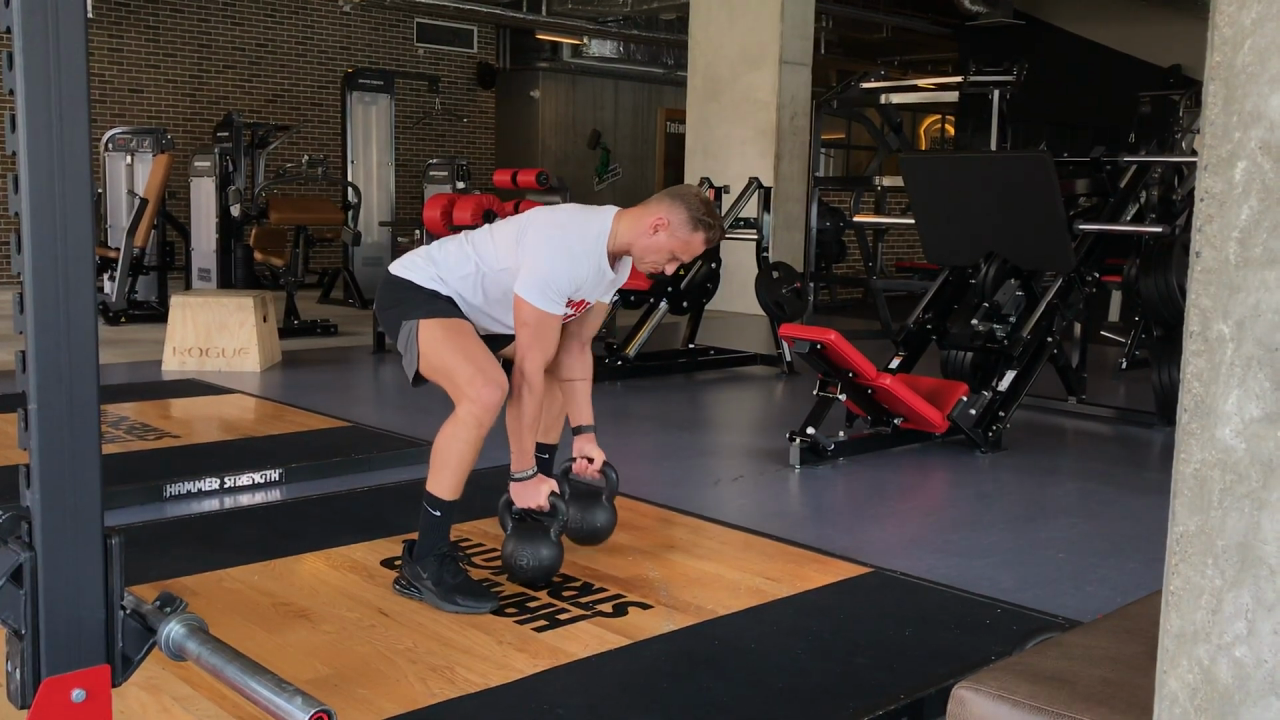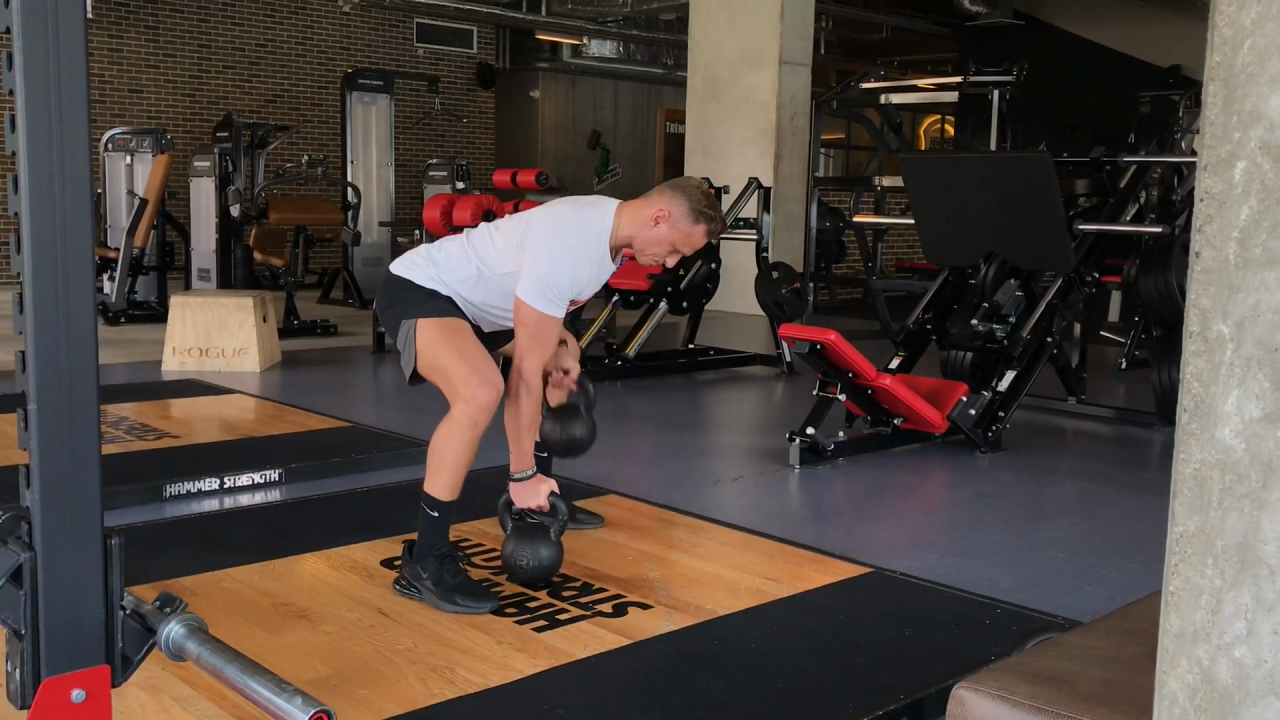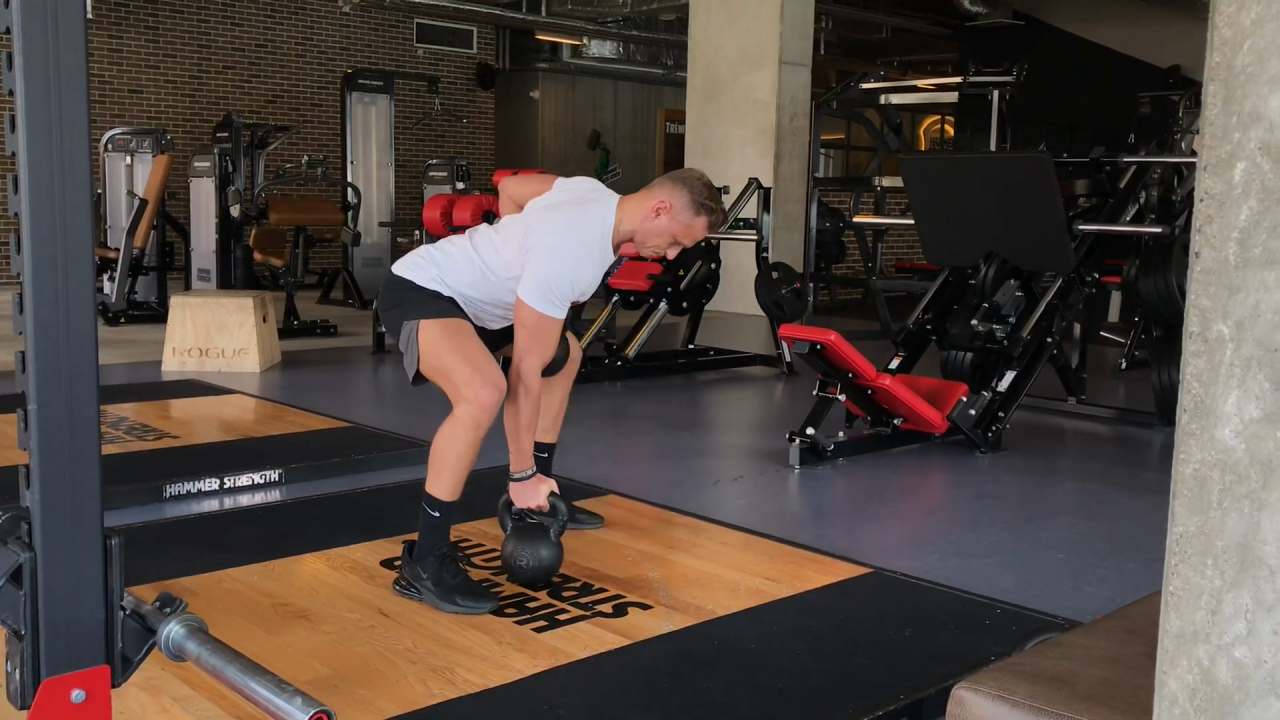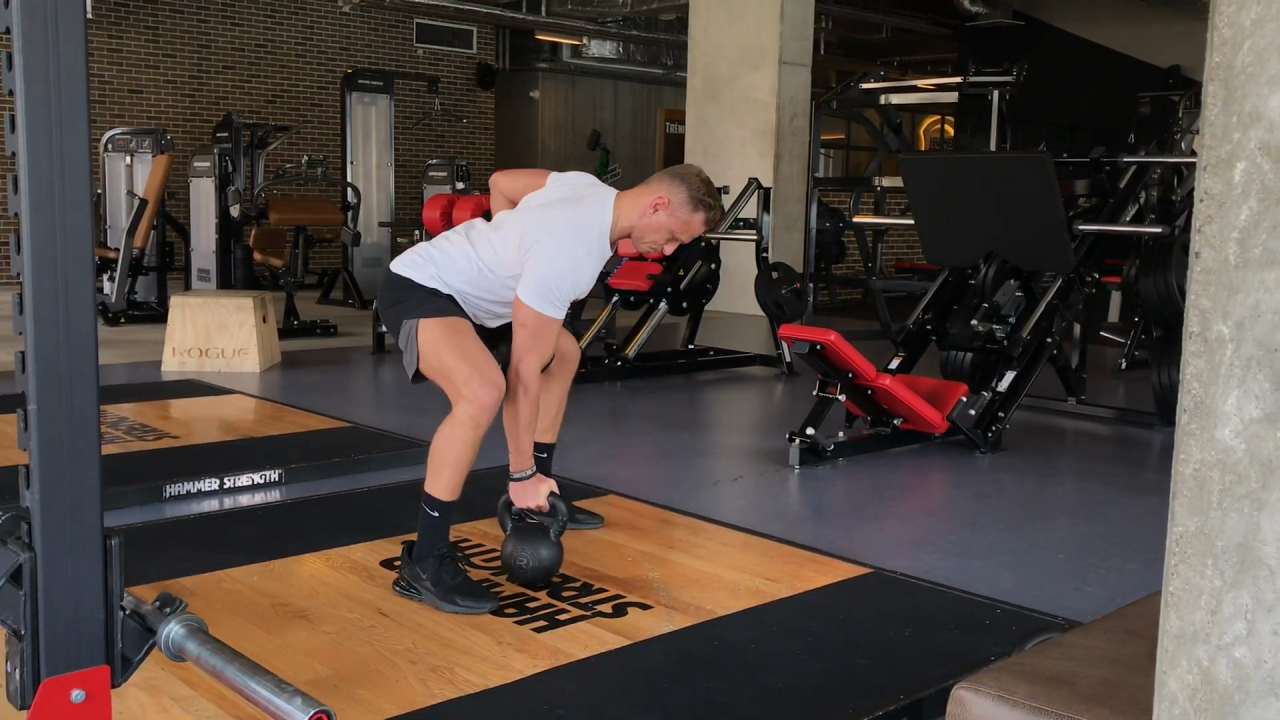
dt=0.2s
person 1, frame 1
left shoulder: (616, 253)
right shoulder: (564, 248)
left elbow: (575, 345)
right elbow: (530, 369)
left wrist: (583, 432)
right wrist: (523, 474)
left hip: (470, 296)
right hip: (417, 288)
left knee: (562, 359)
right knee: (485, 391)
left ankle: (539, 498)
right ankle: (425, 562)
person 1, frame 2
left shoulder: (605, 218)
right shoulder: (568, 249)
right elbow: (528, 369)
left wrist: (560, 349)
right wrist: (522, 474)
left hip: (467, 290)
right hip: (418, 288)
left knee: (563, 358)
right knee: (480, 392)
left ankle: (539, 498)
right ankle: (425, 562)
person 1, frame 3
left shoulder: (598, 196)
right shoulder: (571, 251)
left elbow: (509, 187)
right elbow: (527, 369)
right wrist: (522, 475)
left hip: (466, 286)
right hip: (420, 288)
left knee: (565, 354)
right knee: (483, 393)
left ankle: (540, 496)
right ankle: (425, 562)
person 1, frame 4
left shoulder: (594, 191)
right shoulder: (570, 249)
left elbow: (500, 184)
right elbow: (527, 370)
right wrist: (522, 474)
left hip: (461, 281)
right hip: (418, 286)
left knee: (564, 353)
right knee: (482, 392)
left ankle: (541, 494)
right ankle: (425, 563)
